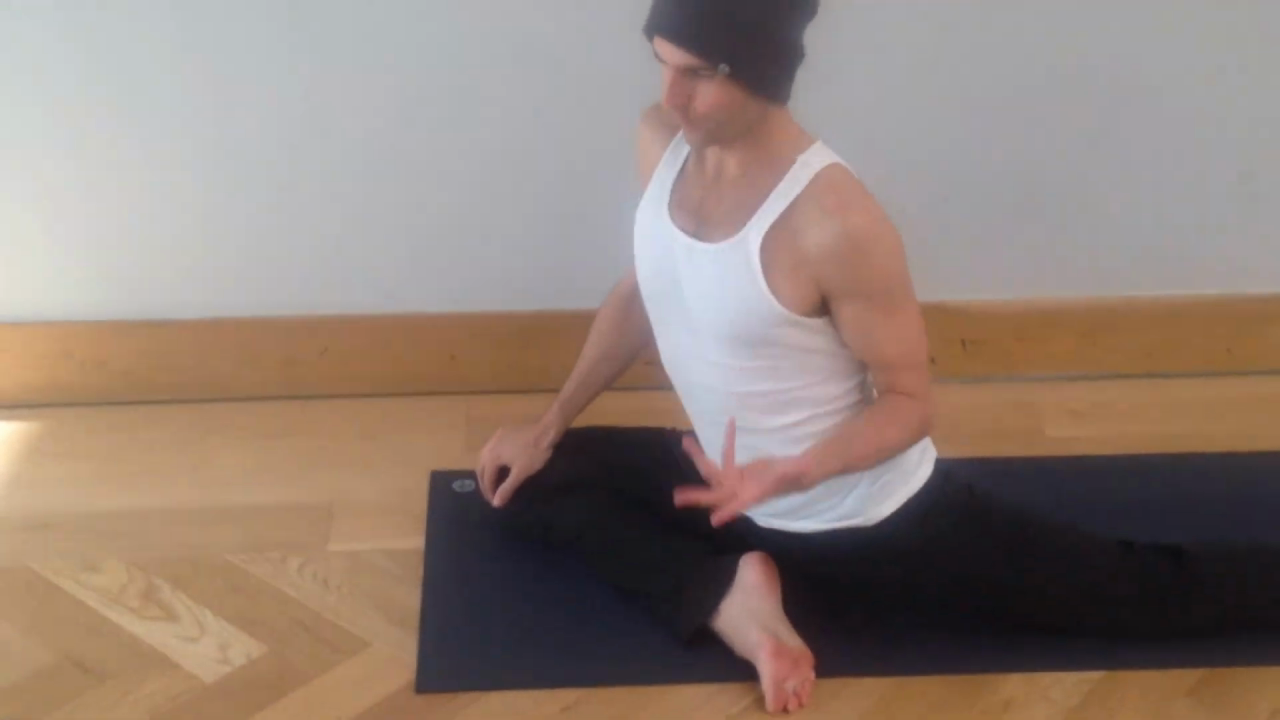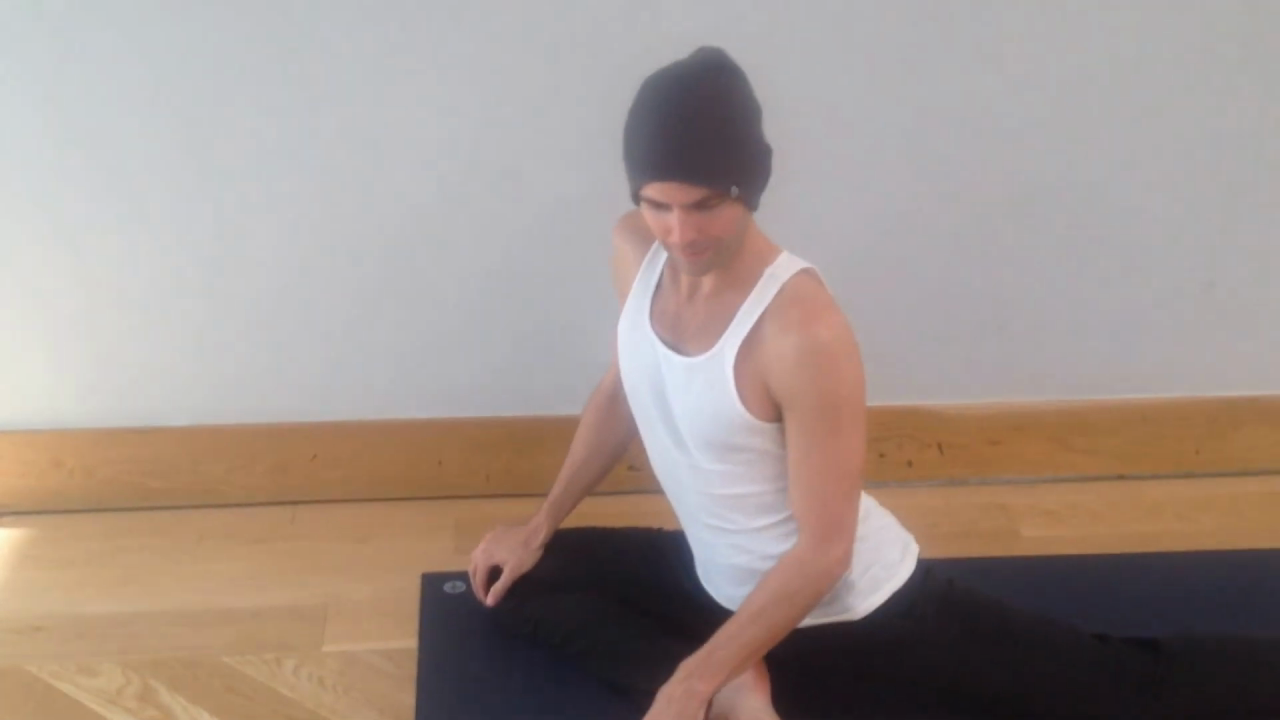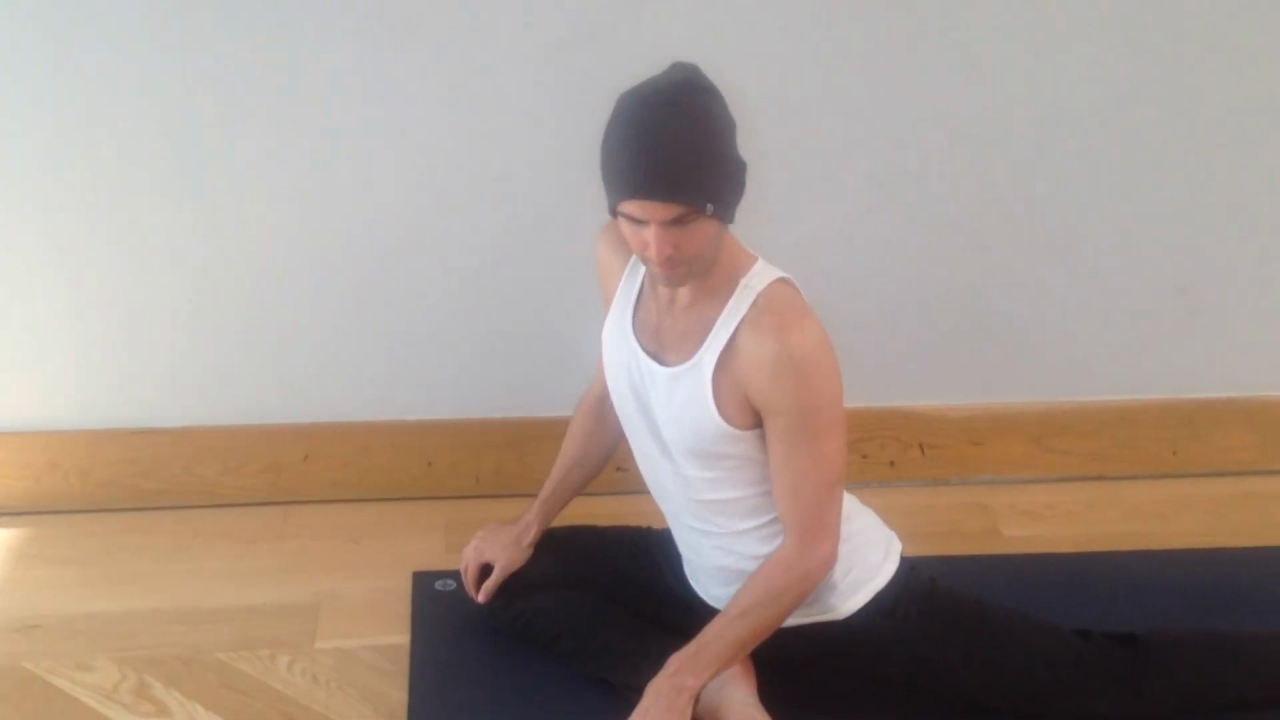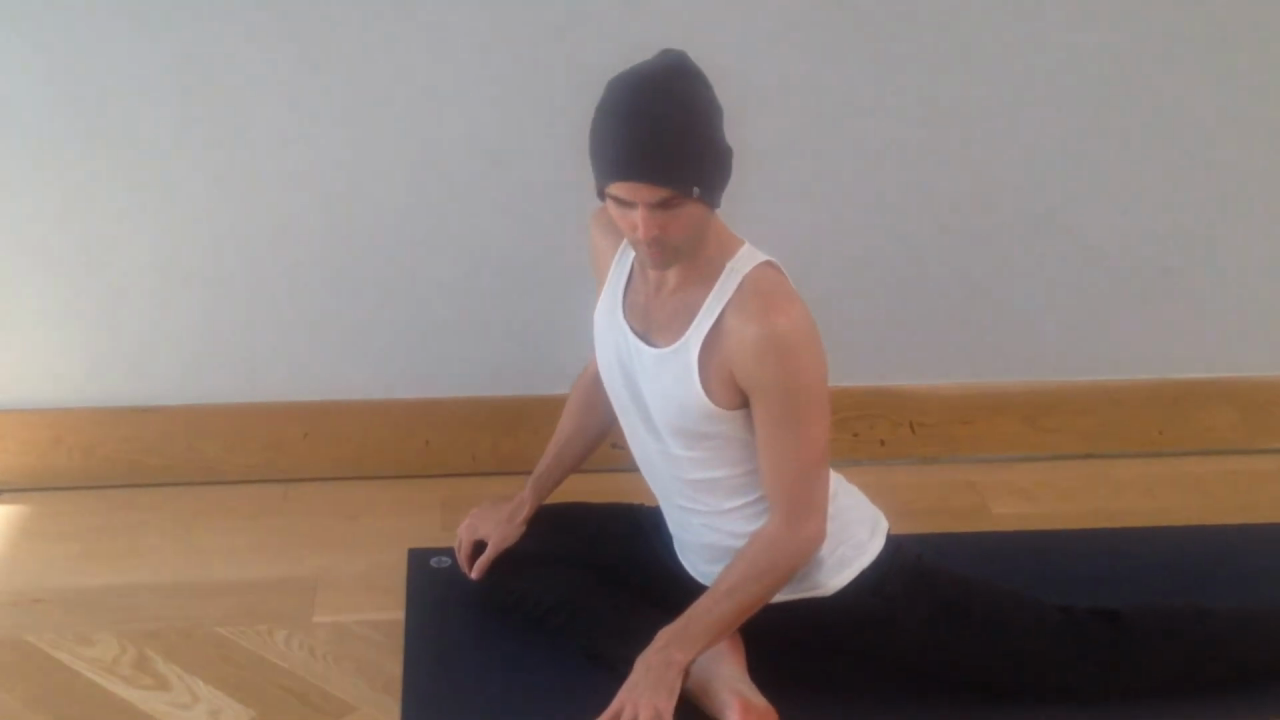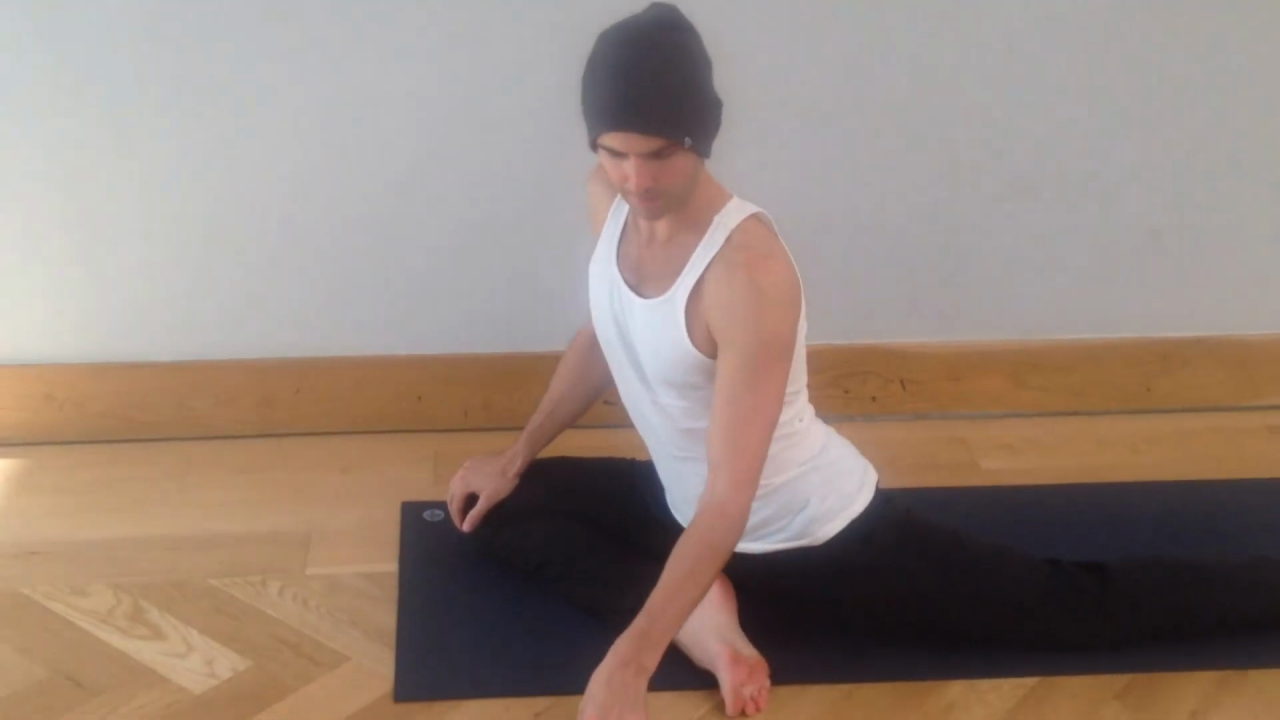
dt=0.7s
person 1, frame 1
left shoulder: (833, 222)
right shoulder: (662, 139)
left elbow: (909, 400)
right elbow: (644, 288)
left wrist: (795, 476)
right wrist: (552, 423)
left hip: (867, 518)
right hip: (732, 486)
left knee: (1137, 590)
right knee: (531, 485)
right ankle: (724, 596)
person 1, frame 2
left shoulder: (802, 331)
right shoulder: (634, 249)
left elbow: (824, 552)
right elbow: (623, 390)
right wrist: (541, 523)
left hip: (857, 611)
right hip: (723, 580)
right knee: (519, 581)
person 1, frame 3
left shoulder: (778, 338)
right shoulder: (618, 257)
left elbow: (809, 554)
right elbow: (611, 392)
right wrist: (531, 521)
left hip: (841, 609)
right hip: (710, 578)
right knee: (512, 578)
person 1, frame 4
left shoulder: (763, 321)
right shoulder: (609, 241)
left elbow: (797, 532)
right elbow: (607, 376)
left wrist: (669, 650)
right wrist: (526, 499)
left hip: (827, 587)
right hip: (698, 556)
left knee: (1085, 653)
right knee: (507, 555)
person 1, frame 5
left shoulder: (749, 273)
right shoulder: (609, 197)
left elbow: (731, 501)
right elbow: (604, 334)
right wrist: (517, 452)
left hip: (816, 535)
right hip: (684, 503)
left knee: (1072, 605)
right knee: (497, 509)
right ankle: (696, 609)
